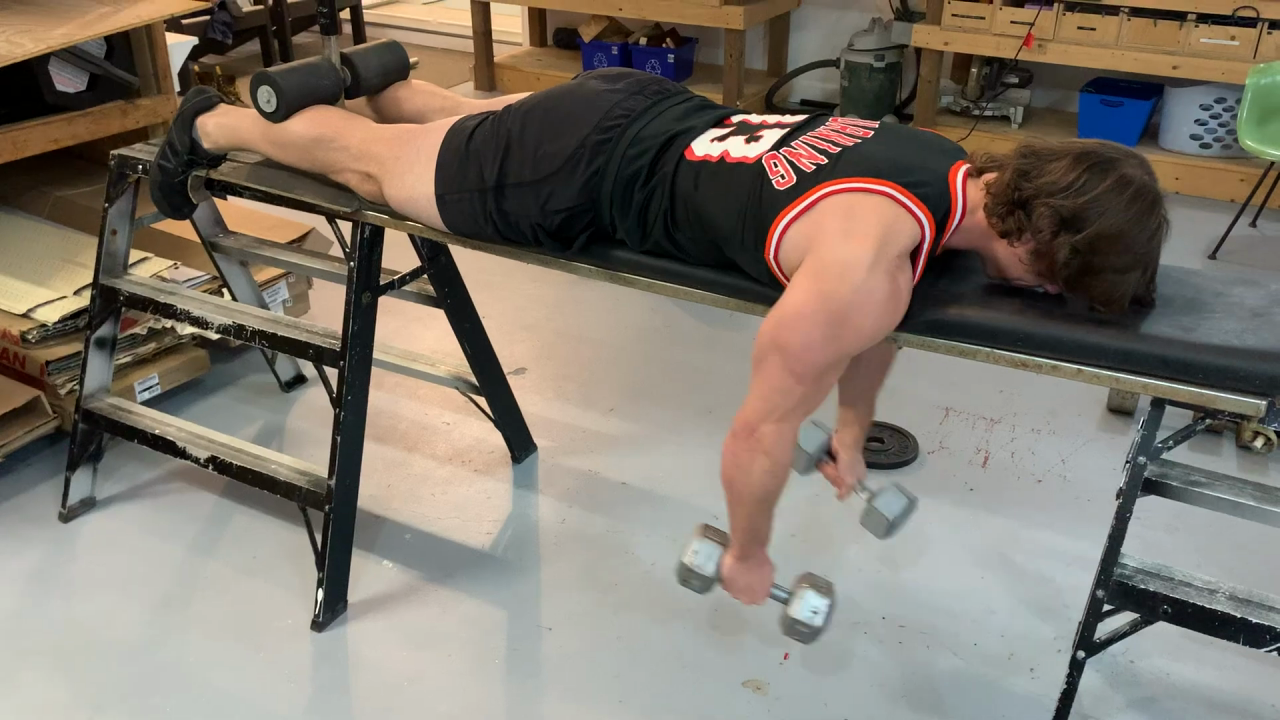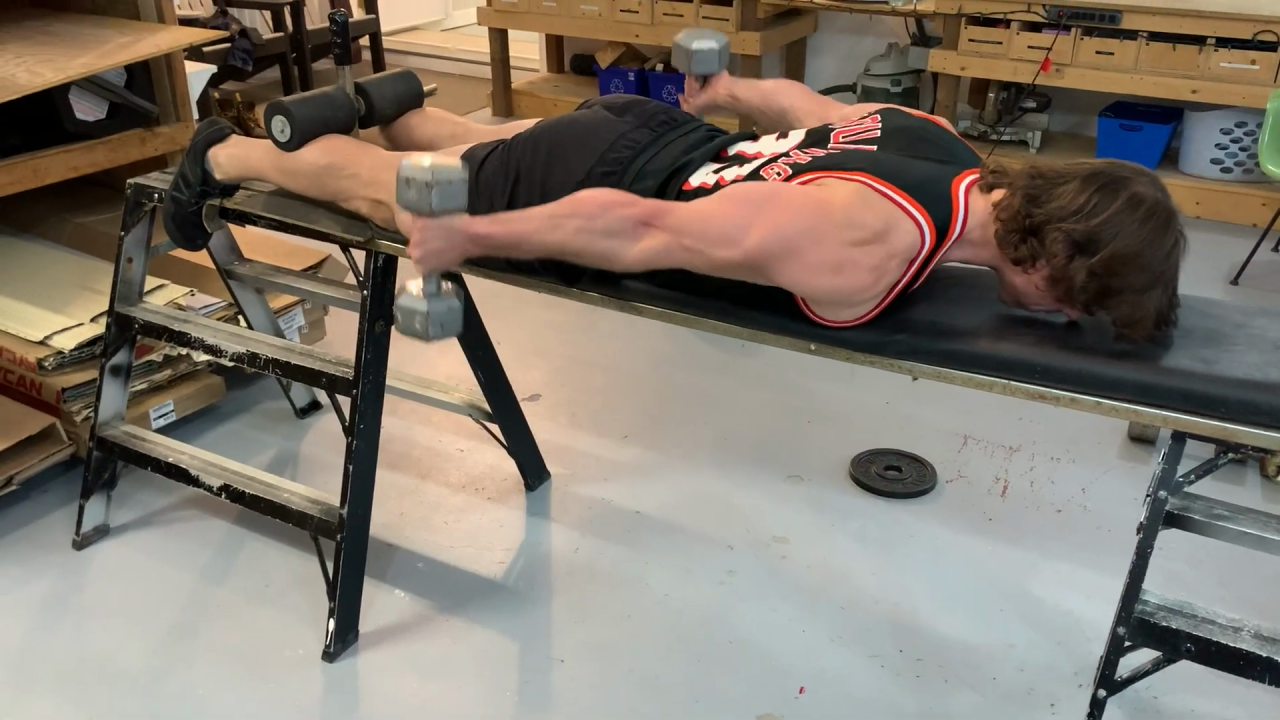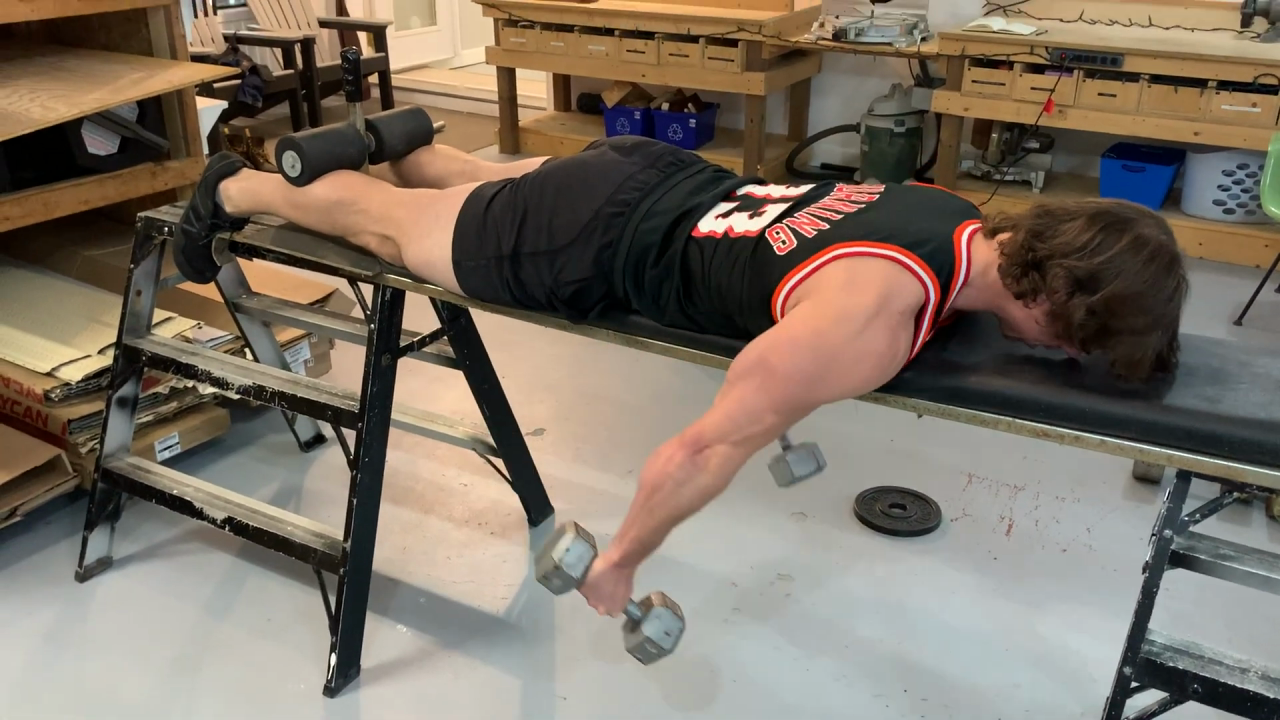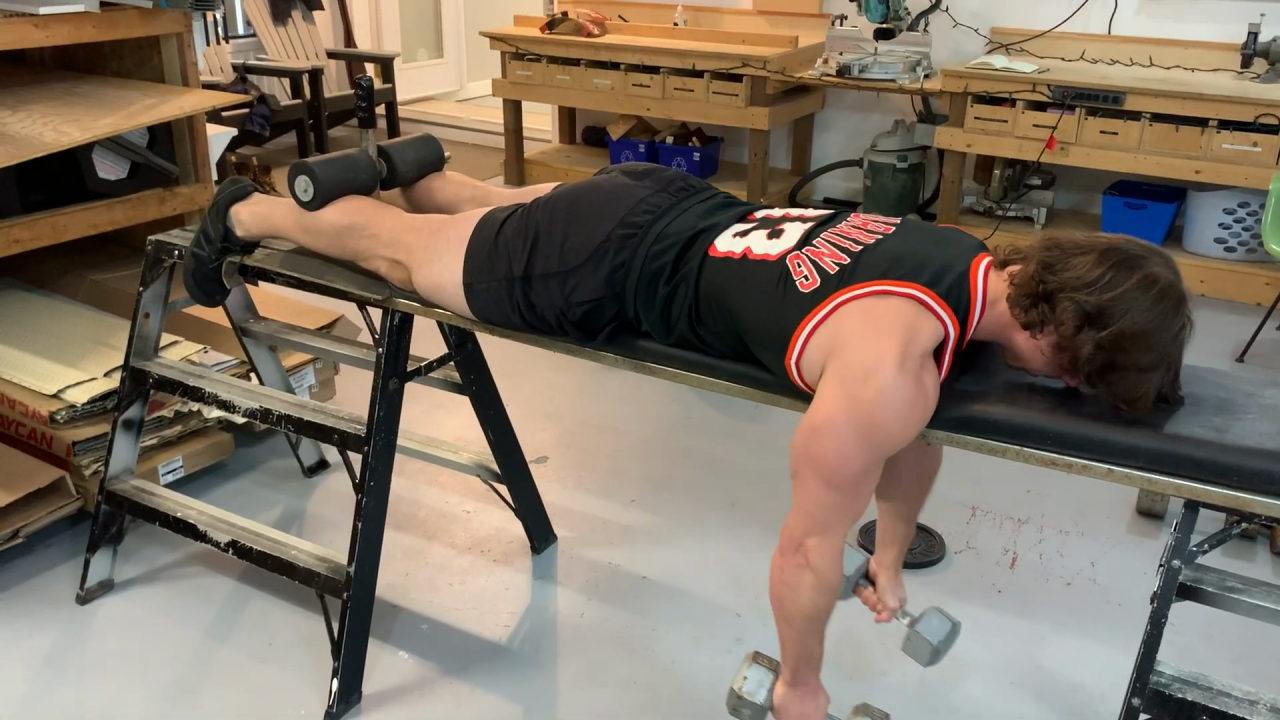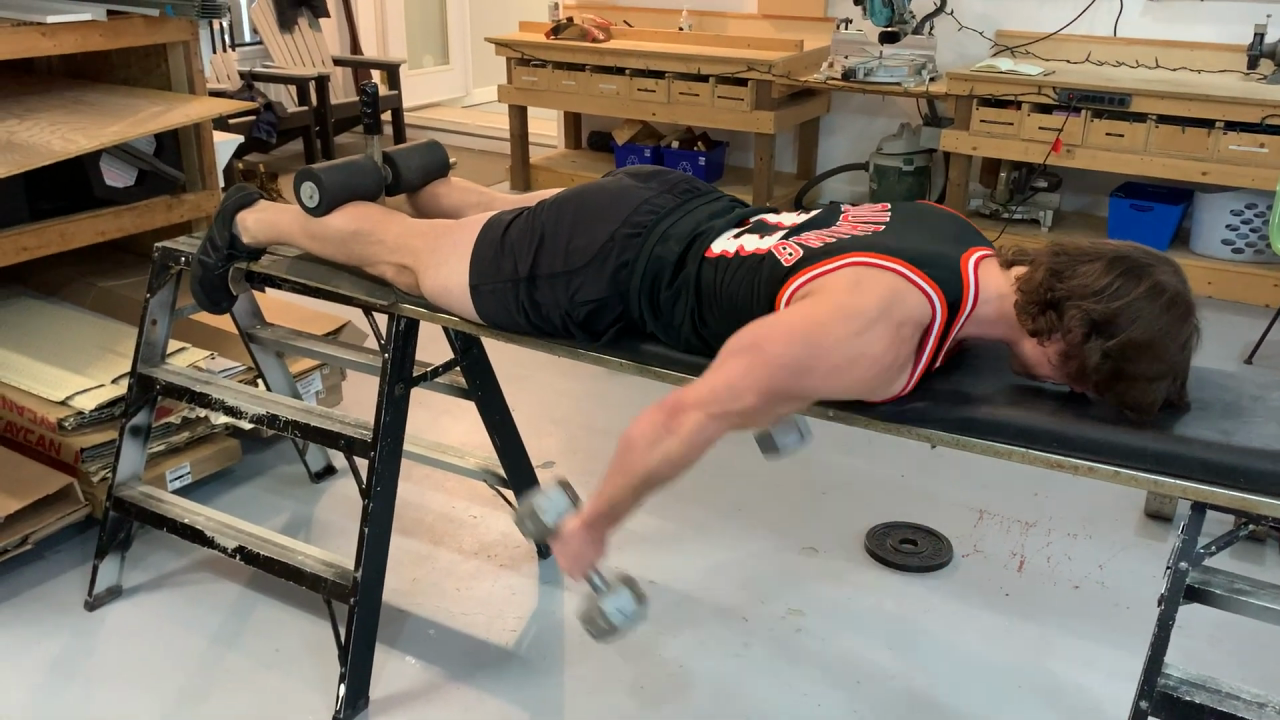
dt=1s
person 1, frame 1
left shoulder: (946, 163)
right shoulder: (869, 263)
left elbow: (870, 328)
right elbow: (763, 424)
left wrist: (853, 443)
right wrist: (746, 553)
left hip: (635, 113)
right hip: (582, 174)
left knee: (461, 110)
right knee: (371, 163)
right ankle: (214, 125)
person 1, frame 2
left shoulder: (943, 148)
right shoulder: (864, 250)
left elbow: (795, 99)
right elbow: (634, 229)
left wrist: (722, 88)
right wrist: (461, 234)
left hip: (640, 133)
right hip: (587, 189)
left knee: (464, 143)
right knee: (385, 188)
left ankle: (381, 107)
right ankle: (226, 156)
person 1, frame 3
left shoulder: (957, 218)
right shoulder: (874, 321)
right elbow: (707, 446)
left wrist: (791, 390)
right wrist: (618, 563)
left hip: (649, 176)
right hip: (593, 244)
left knee: (479, 177)
right knee: (386, 225)
right ankle: (235, 189)
person 1, frame 4
left shoulder: (971, 260)
right shoulder: (889, 365)
left elbow: (911, 436)
right elbow: (808, 543)
left wrist: (891, 560)
left hip: (660, 204)
right hip: (604, 269)
left knee: (494, 201)
right knee: (399, 251)
right ankle: (248, 212)
person 1, frame 5
left shoulder: (966, 243)
right shoulder: (883, 329)
right elbow: (689, 415)
left wrist: (777, 366)
right wrist: (590, 524)
left hip: (666, 213)
right hip: (614, 271)
left knee: (490, 210)
right knee: (413, 260)
right ankle: (258, 221)
